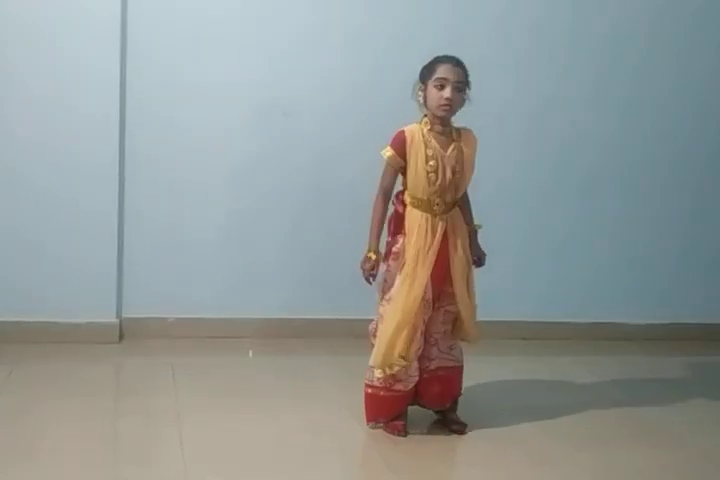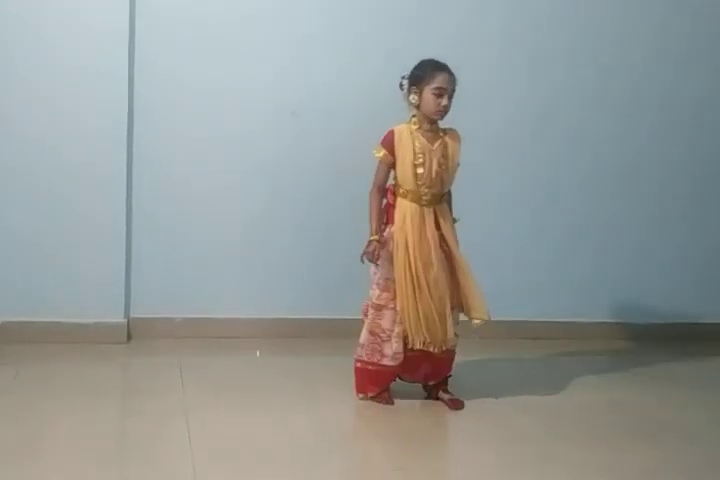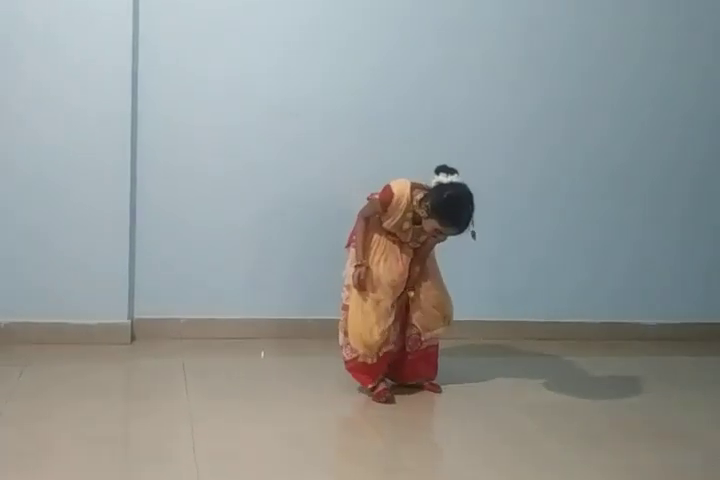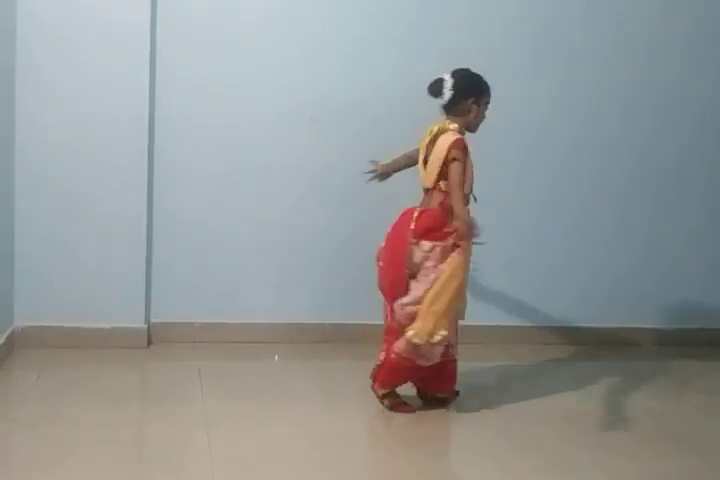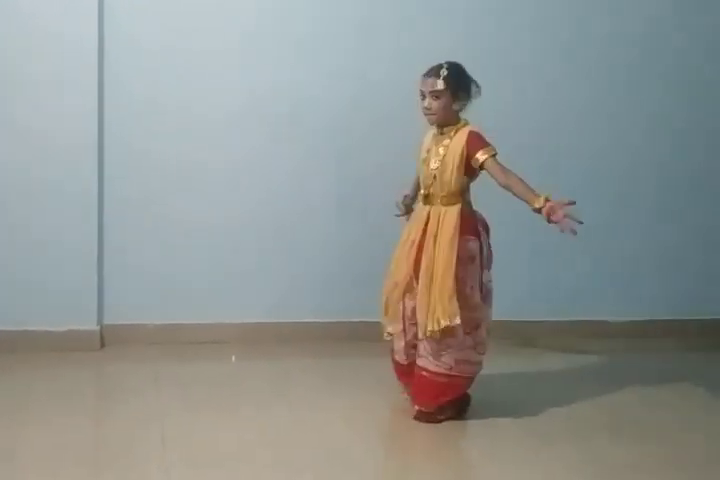
dt=1s
person 1, frame 1
left shoulder: (466, 141)
right shoulder: (406, 139)
left elbow: (461, 194)
right elbow: (383, 194)
left wrist: (473, 240)
right wrist: (373, 248)
left hip: (450, 239)
right hip: (411, 238)
left knee: (447, 325)
right knee: (403, 322)
left ankle: (443, 403)
right ankle: (393, 407)
person 1, frame 2
left shoulder: (451, 140)
right shoulder: (396, 137)
right elbow: (377, 188)
left wrist: (449, 230)
right wrist: (375, 236)
left hip: (437, 227)
right hip: (402, 226)
left knee: (443, 304)
right knee: (391, 302)
left ankle: (435, 381)
right ankle: (376, 381)
person 1, frame 3
left shoulder: (439, 223)
right shoulder: (397, 194)
left elbow: (420, 259)
right elbow: (363, 216)
left wrist: (408, 291)
right wrist: (359, 262)
left hip: (410, 248)
right hip: (377, 242)
left knee: (428, 305)
right knee: (369, 310)
left ankle: (416, 372)
right ankle: (375, 376)
person 1, frame 4
left shoulder: (437, 136)
right shoulder: (456, 143)
left elbow: (415, 156)
right elbow: (456, 191)
left wrist: (386, 169)
right wrist: (464, 222)
left hip: (425, 227)
right hip: (440, 233)
left knee: (435, 311)
right knee: (430, 311)
left ankle: (434, 385)
right ankle: (386, 382)
person 1, frame 5
left shoulder: (469, 139)
right shoulder: (430, 137)
left elbow: (502, 174)
left wrist: (544, 204)
right wrist: (410, 198)
left hip: (454, 232)
right hip: (423, 227)
left knee: (451, 316)
right knee: (409, 305)
left ankle: (445, 398)
right ankle: (418, 382)
